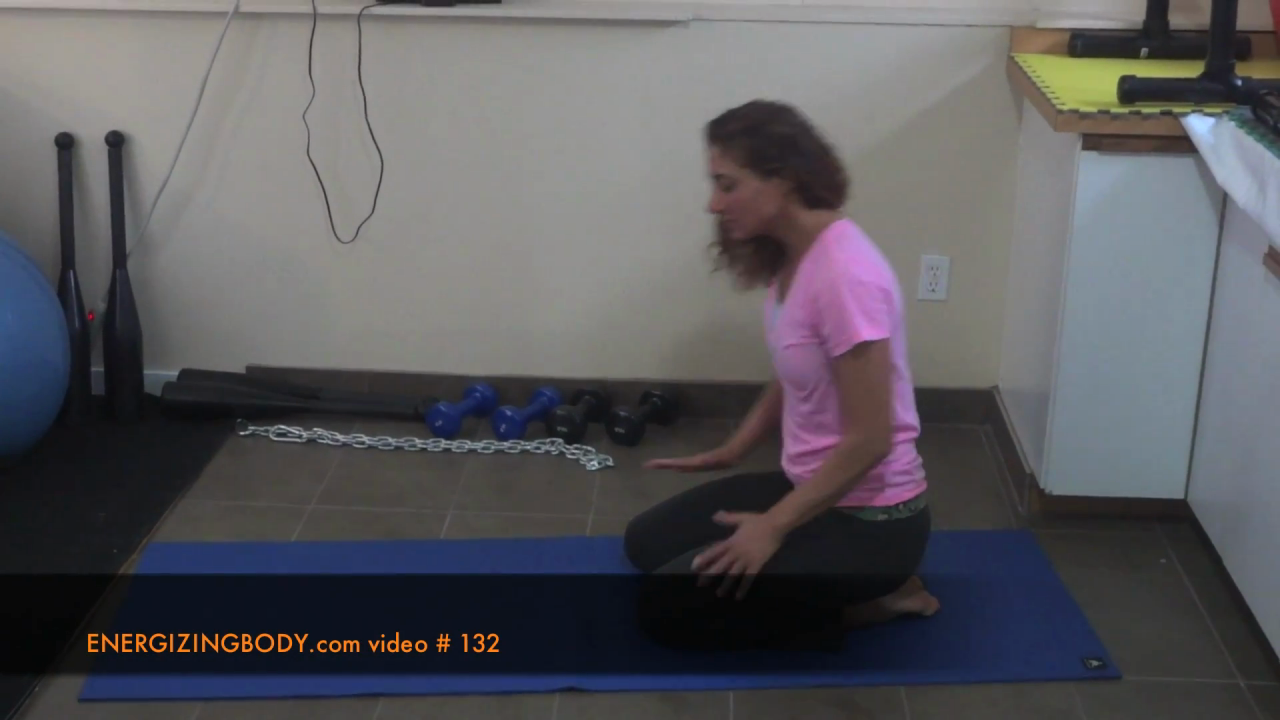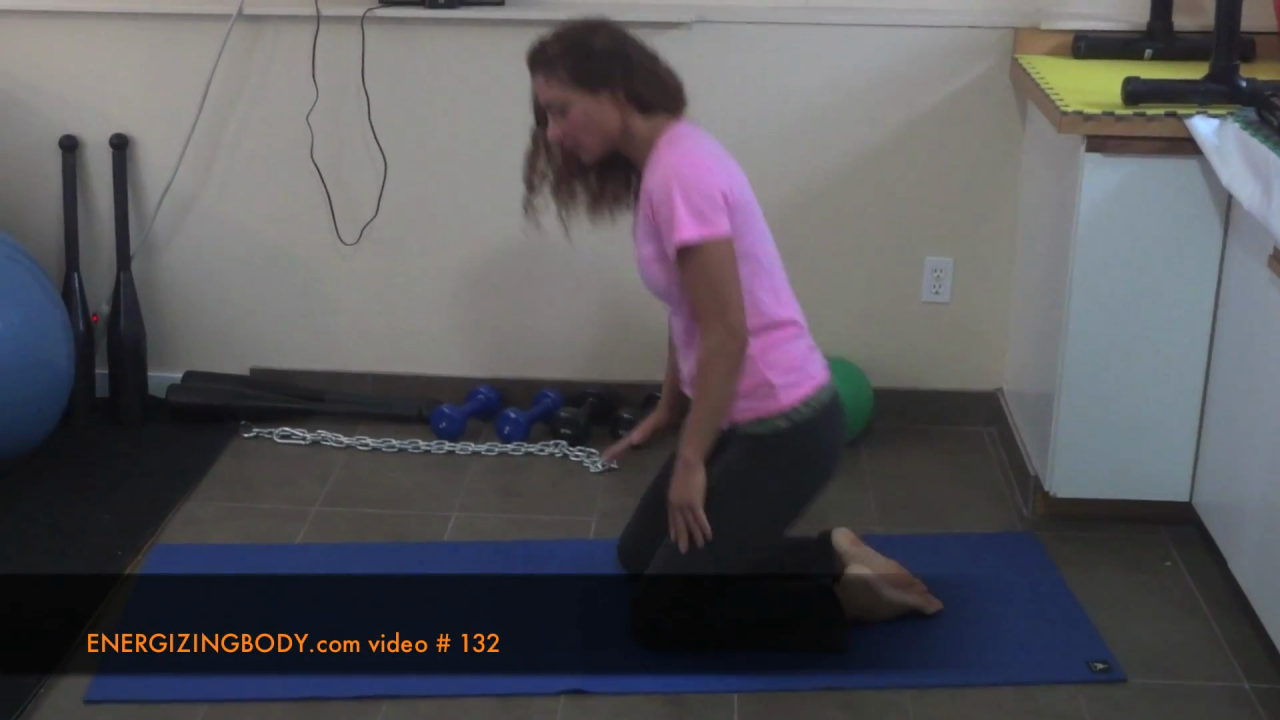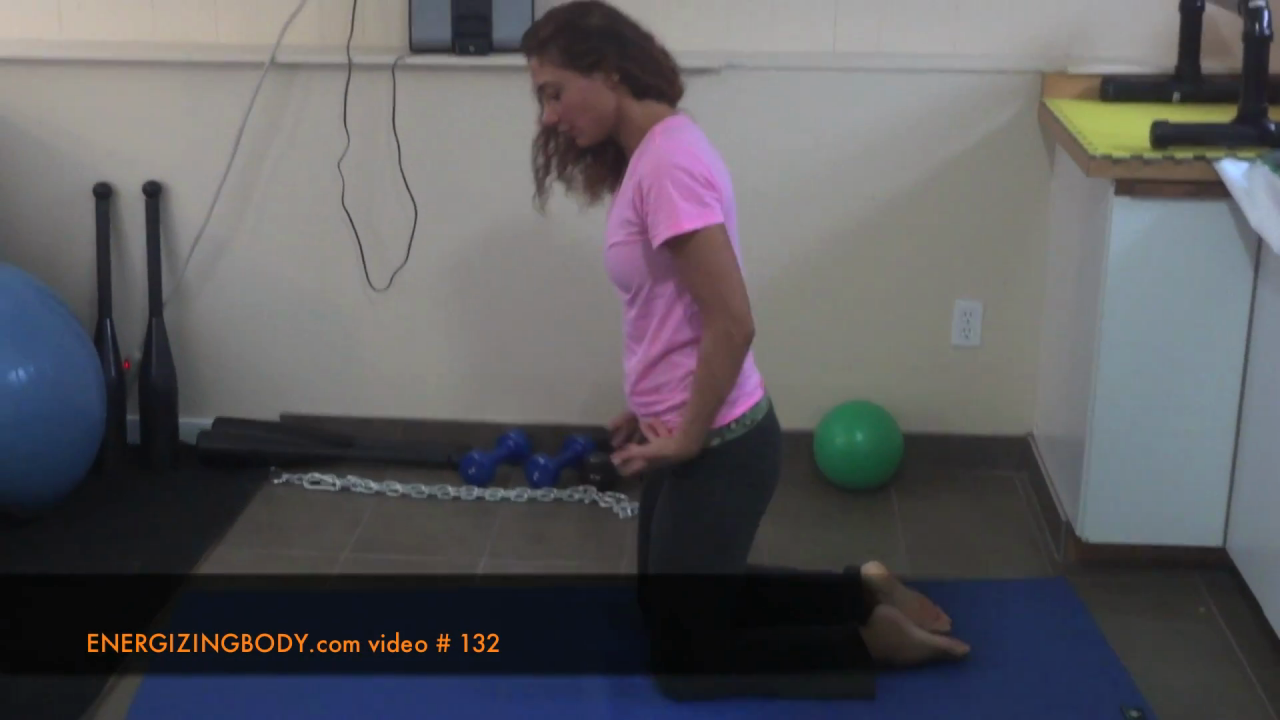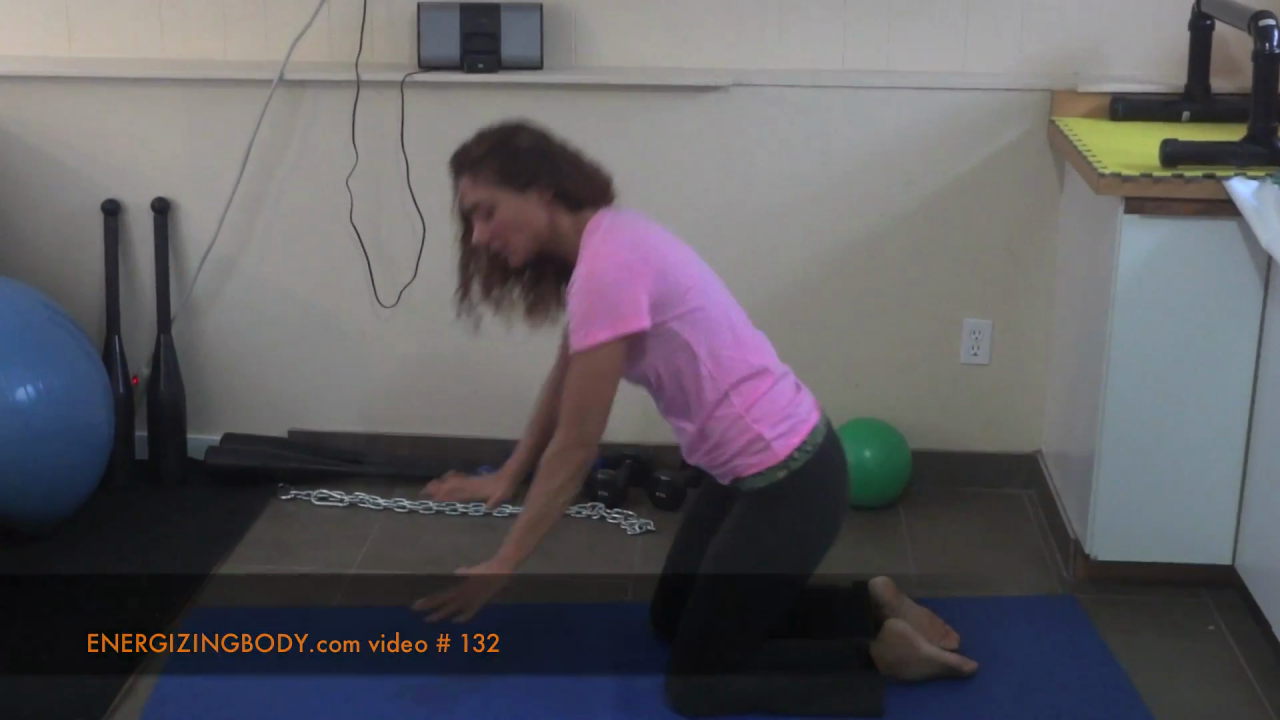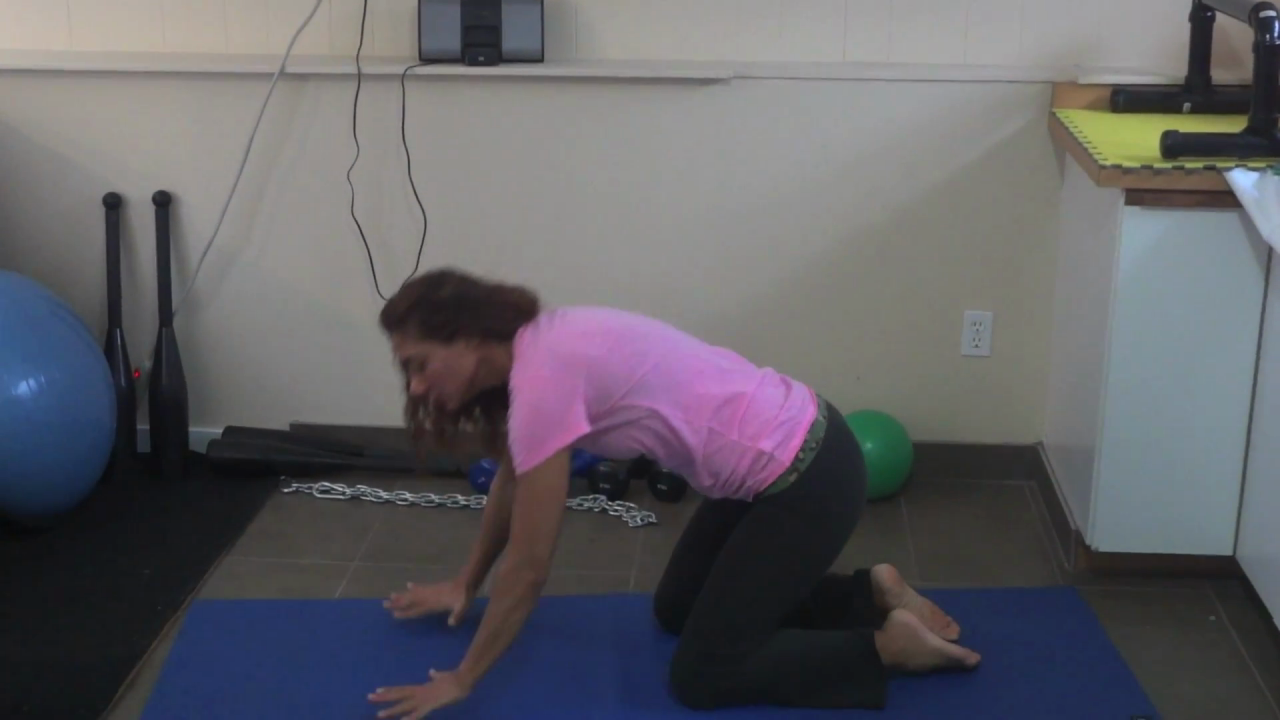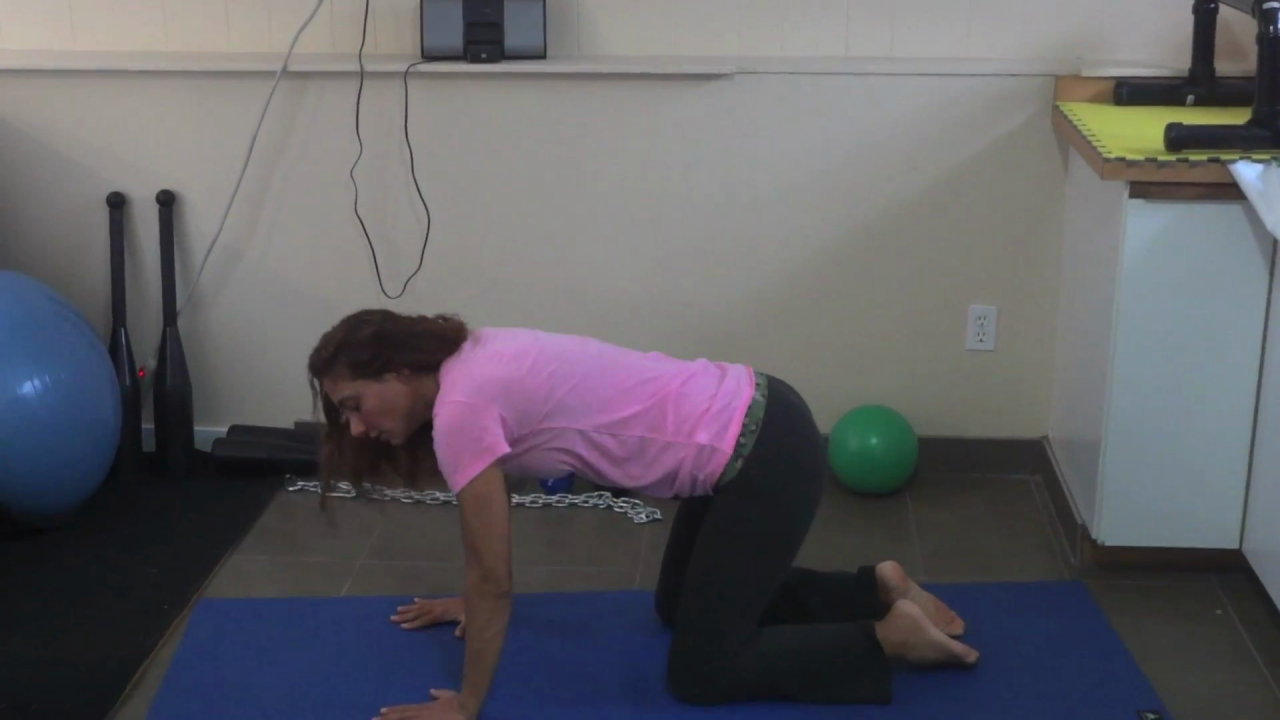
dt=0.5s
person 1, frame 1
left shoulder: (842, 276)
right shoulder: (795, 254)
left elbow: (871, 439)
left wrist: (774, 527)
right wrist: (732, 450)
left hip: (870, 519)
right hip: (817, 488)
left knee: (667, 608)
right knee: (647, 542)
left ankle: (864, 596)
right ankle: (853, 583)
person 1, frame 2
left shoulder: (678, 173)
right shoulder: (667, 158)
left elbow: (726, 335)
left wrist: (690, 463)
right wrist: (667, 414)
left hip: (783, 429)
right hip: (751, 417)
left knee: (663, 613)
right knee: (640, 553)
left ankle: (844, 596)
right ankle: (830, 555)
person 1, frame 3
left shoulder: (669, 163)
right shoulder: (656, 151)
left elbow: (732, 325)
left wrist: (688, 438)
right wrist: (649, 393)
left hip: (717, 445)
right hip: (689, 431)
left knee: (686, 662)
right knee: (669, 603)
left ankle: (870, 637)
right ankle: (861, 593)
person 1, frame 4
left shoulder: (607, 265)
right shoulder: (601, 243)
left elbow: (576, 445)
right elbow: (562, 385)
left wrist: (500, 569)
right wrist: (507, 478)
left hip: (790, 480)
right hip: (755, 468)
right knee: (672, 617)
left ankle: (886, 650)
right ankle: (869, 604)
person 1, frame 5
left shoulder: (542, 380)
right shoulder: (538, 344)
left elbow: (529, 566)
right elbow: (509, 483)
right wrist: (463, 585)
left hip: (806, 482)
right hip: (783, 457)
right knee: (674, 610)
left ankle: (887, 644)
right ankle: (868, 593)
person 1, frame 6
left shoulder: (459, 411)
right shoulder: (471, 362)
left elbow: (493, 580)
right wrist: (473, 601)
left hip: (765, 459)
right hip: (750, 421)
right knee: (679, 609)
left ankle: (890, 636)
right ankle: (877, 589)
